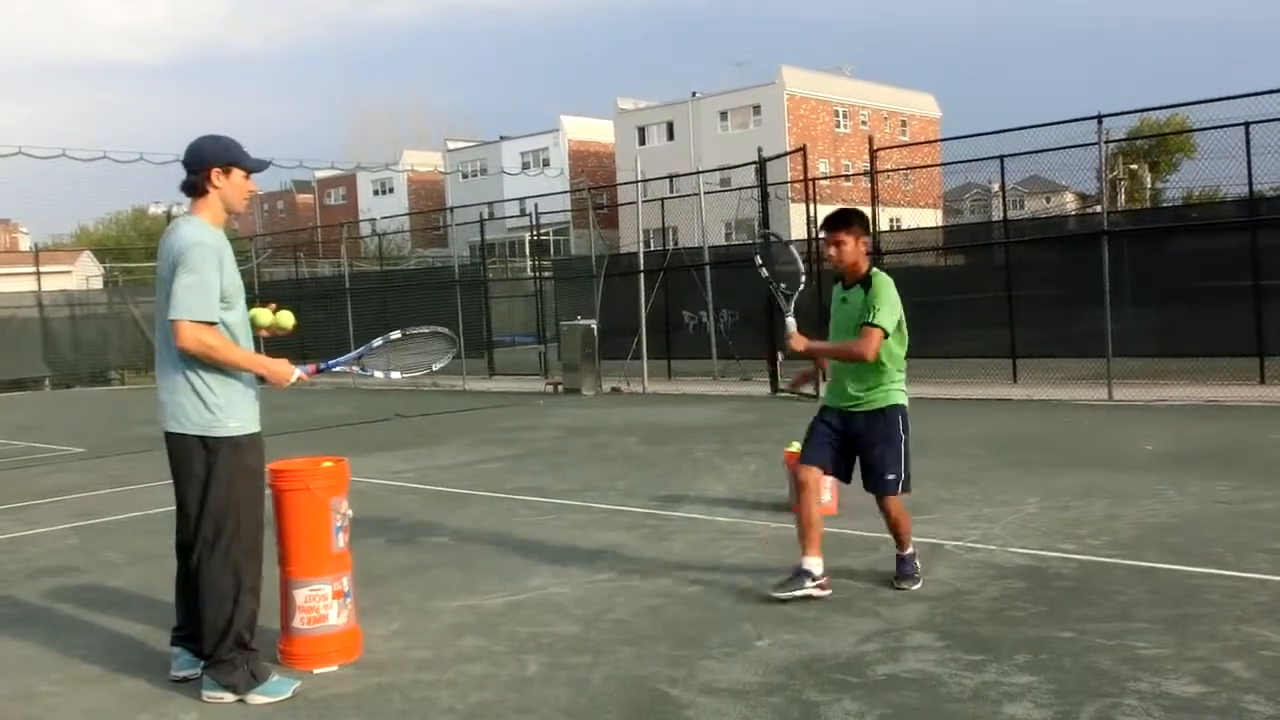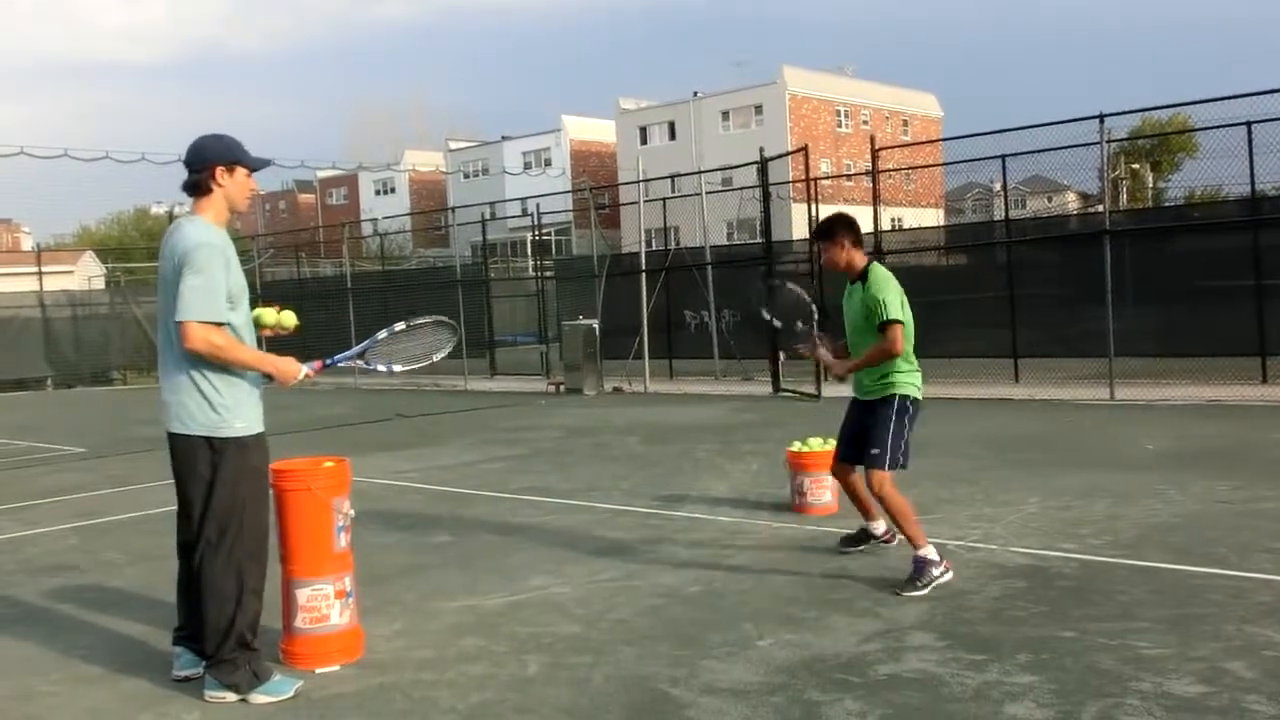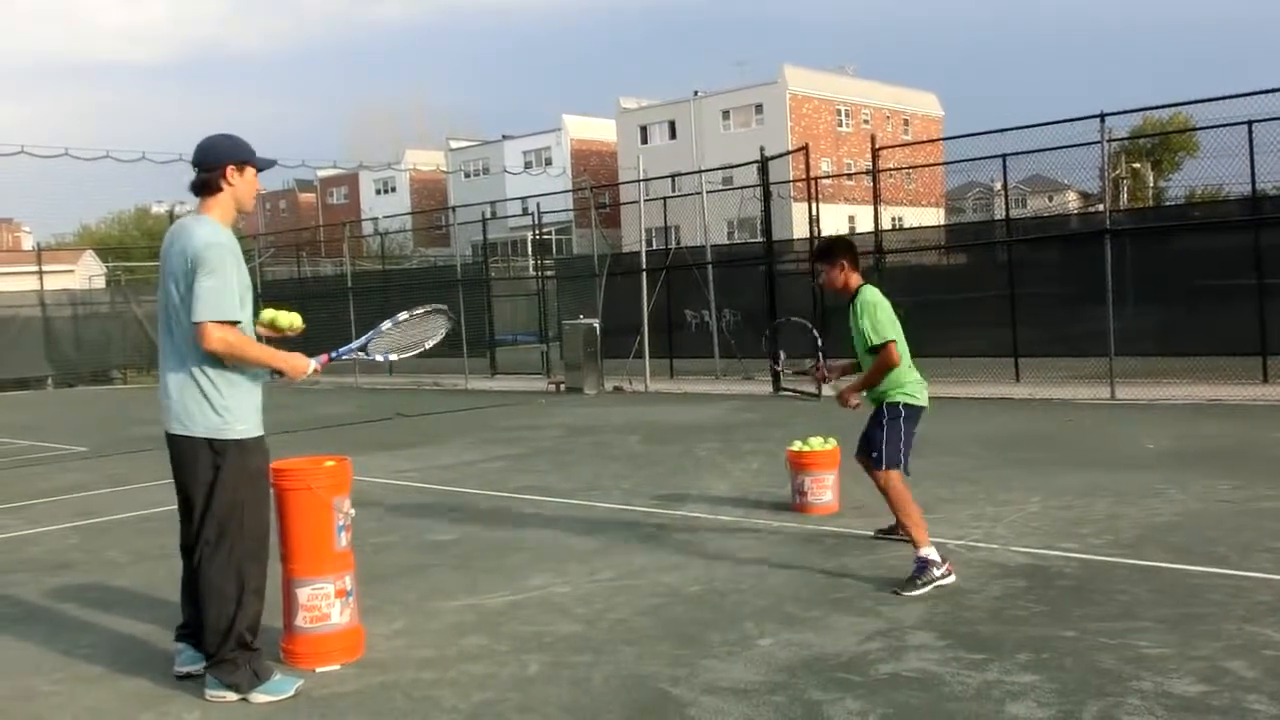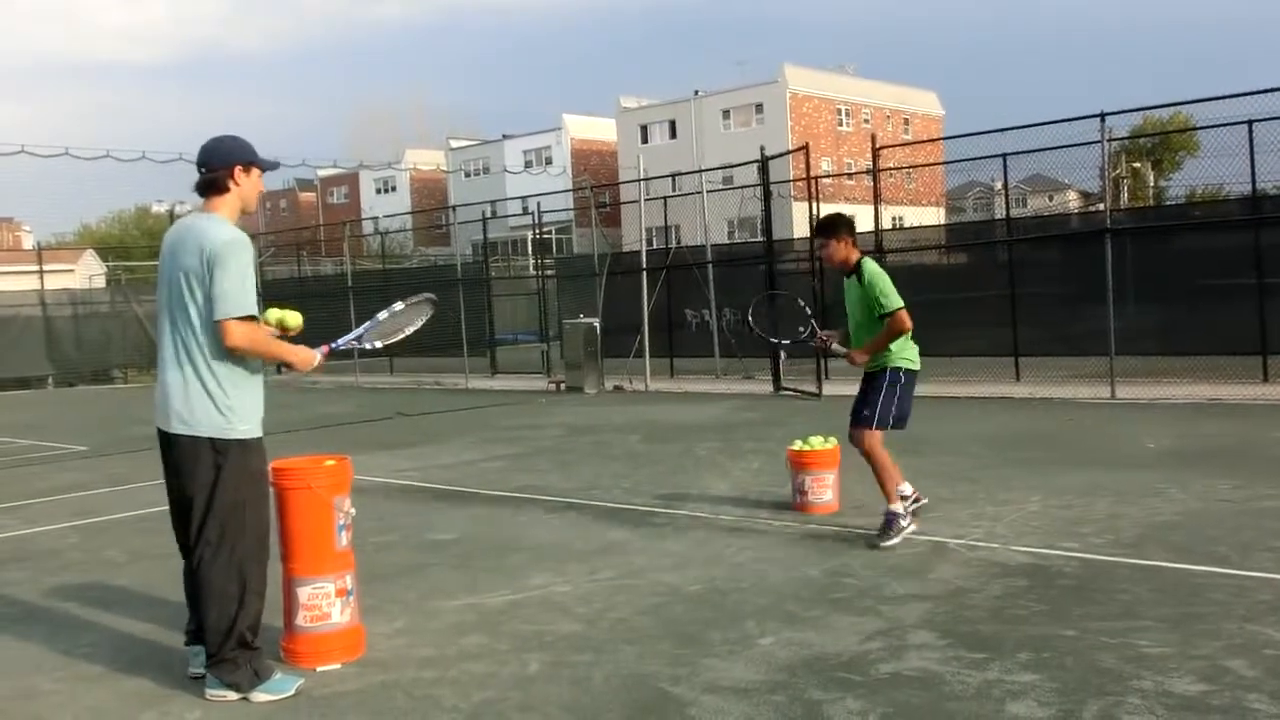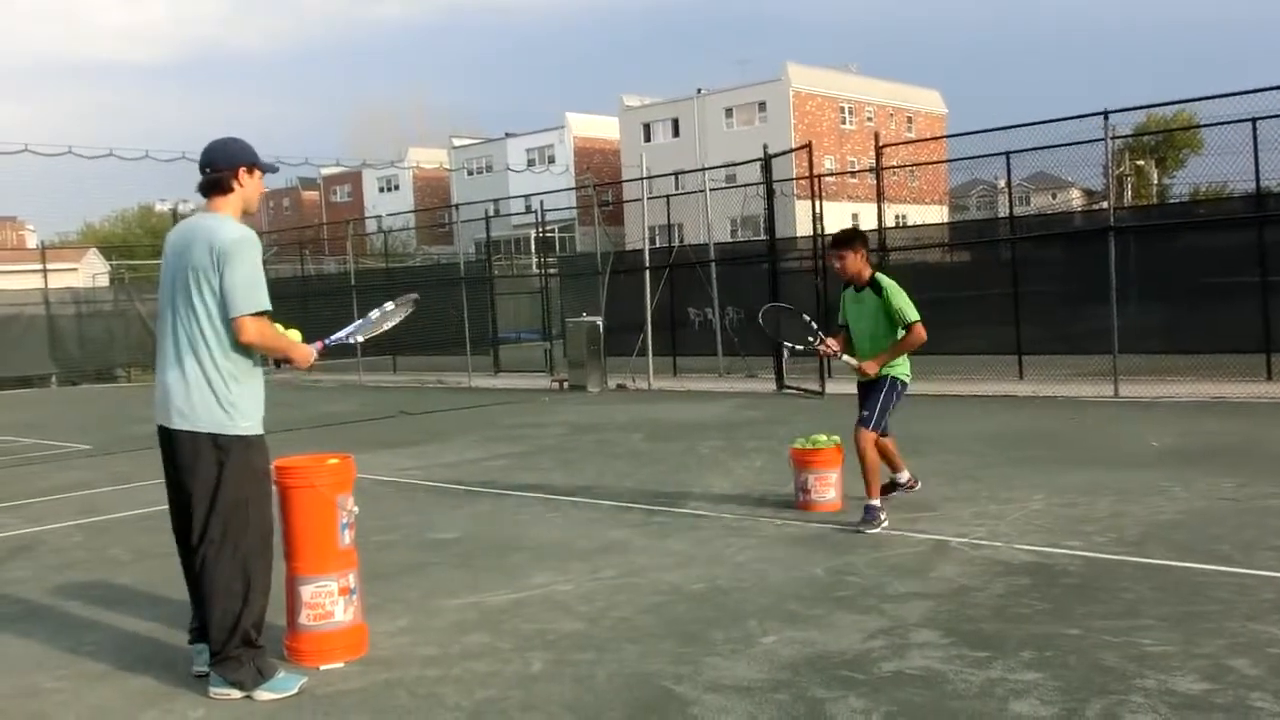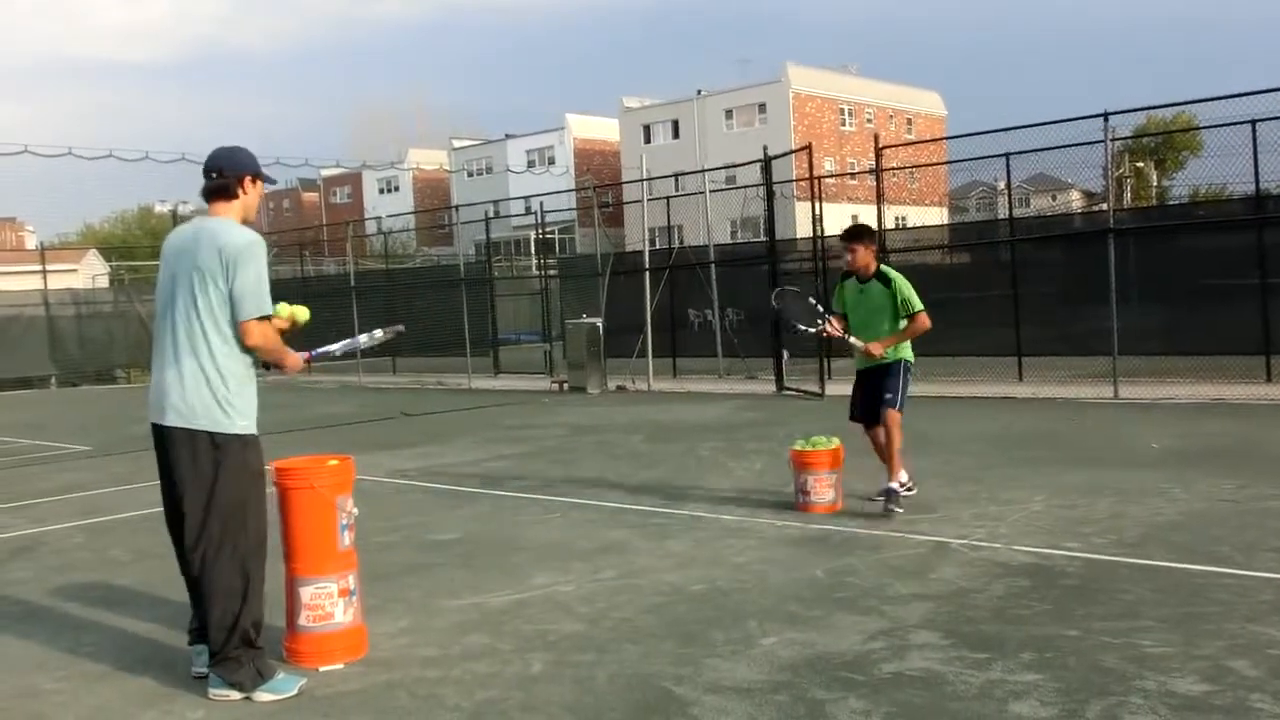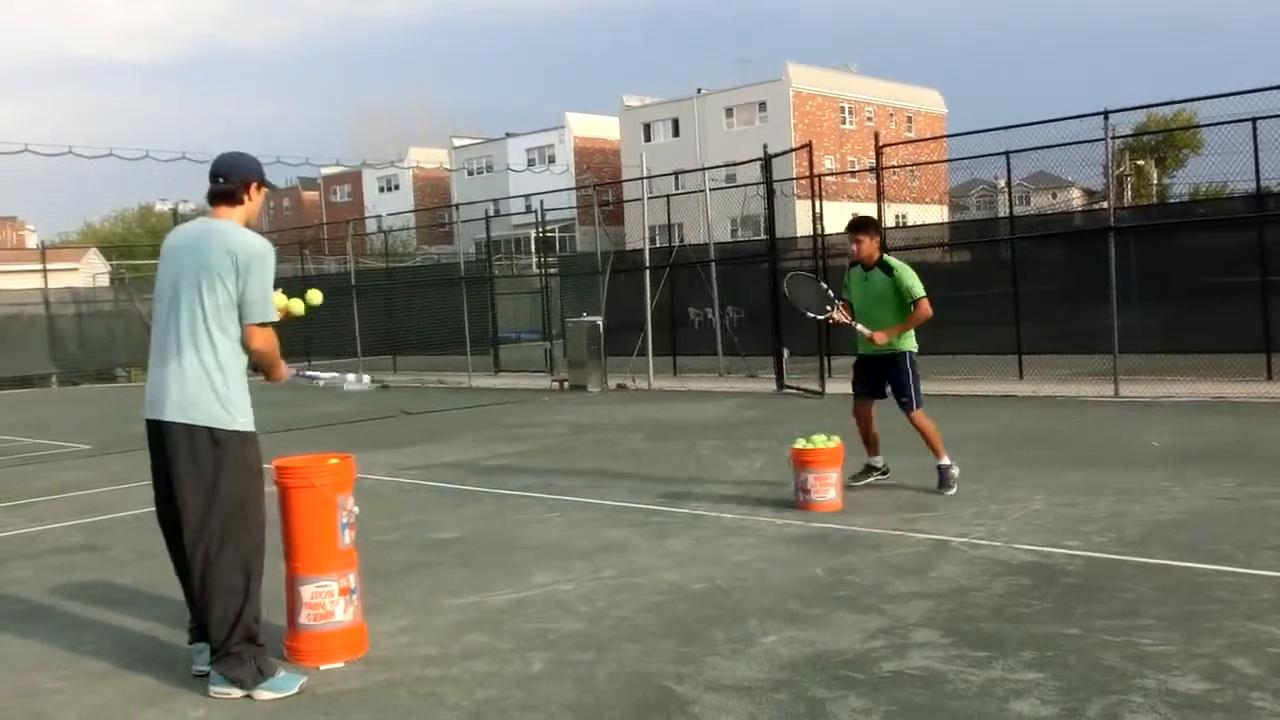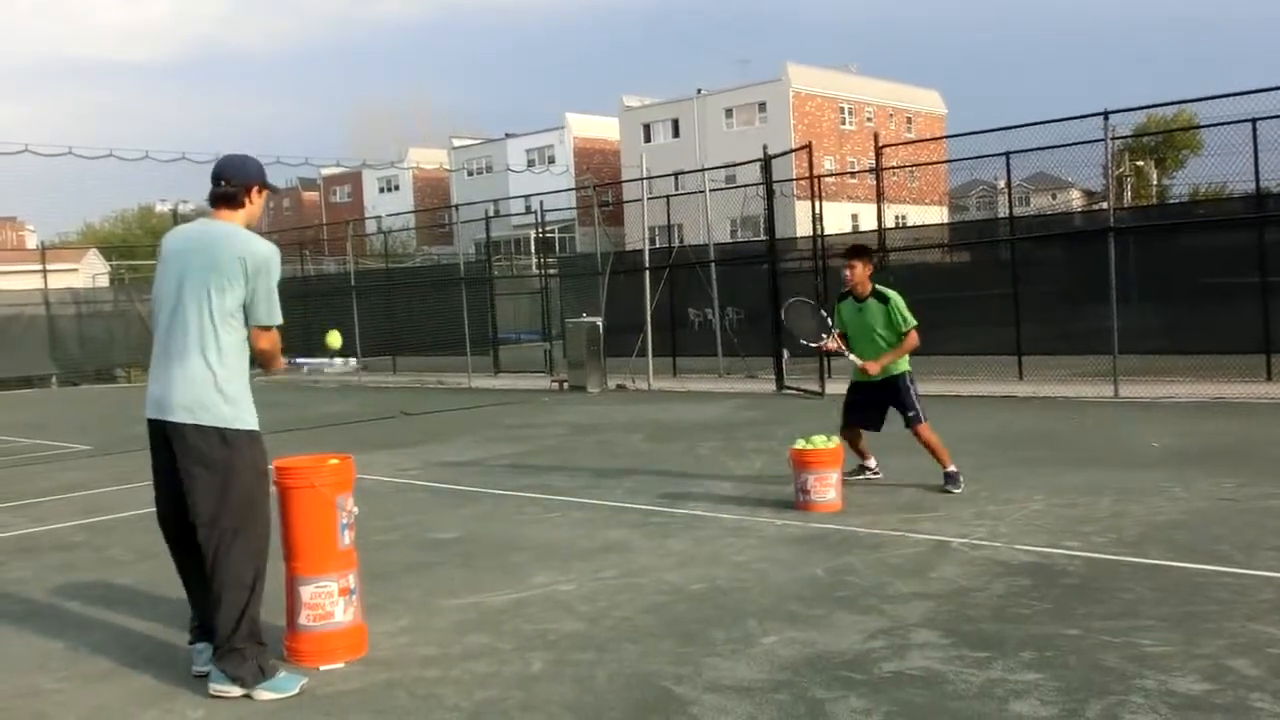
dt=0.2s
person 1, frame 1
left shoulder: (188, 235)
right shoulder: (200, 242)
right elbow: (189, 334)
left wrist: (248, 322)
right wrist: (264, 366)
left hip: (196, 419)
right hip: (219, 423)
left knee: (202, 538)
right knee: (232, 544)
left ankle: (191, 646)
right ankle: (230, 669)
person 1, frame 2
left shoulder: (184, 234)
right shoulder: (205, 243)
right elbow: (198, 336)
left wrist: (251, 322)
right wrist: (270, 363)
left hip: (194, 418)
right hip: (222, 423)
left knee: (203, 539)
right knee: (236, 544)
left ankle: (193, 646)
right ankle: (232, 670)
person 1, frame 3
left shoulder: (181, 233)
right shoulder: (216, 243)
right elbow: (214, 338)
left wrist: (254, 328)
right wrist: (280, 359)
left hip: (187, 416)
right hip: (221, 423)
left knee: (204, 538)
right knee: (236, 543)
left ankle: (194, 644)
right ankle: (232, 669)
person 1, frame 4
left shoulder: (179, 233)
right shoulder: (228, 240)
right elbow: (235, 334)
left wrist: (264, 332)
right wrist: (291, 353)
left hip: (179, 415)
right hip: (220, 422)
left knee: (200, 537)
right knee: (235, 543)
left ankle: (204, 644)
right ankle: (232, 668)
person 1, frame 5
left shoulder: (179, 236)
right shoulder: (237, 238)
right elbow: (248, 331)
left wrist: (271, 342)
right wrist: (293, 350)
left hip: (177, 412)
right hip: (221, 418)
left knee: (200, 536)
right knee: (238, 541)
left ankle: (208, 642)
right ankle: (236, 667)
person 1, frame 6
left shoulder: (177, 240)
right shoulder: (242, 242)
right elbow: (253, 335)
left wrist: (268, 321)
right wrist: (286, 357)
left hip: (170, 410)
right hip: (216, 416)
left knee: (196, 535)
right knee: (233, 540)
left ankle: (207, 642)
right ankle: (235, 667)
person 1, frame 7
left shoulder: (177, 239)
right shoulder: (251, 247)
right elbow: (257, 339)
left wrist: (263, 306)
right wrist: (275, 368)
left hip: (164, 407)
right hip: (214, 413)
left knee: (189, 531)
right knee: (232, 538)
left ankle: (207, 641)
right ankle: (235, 664)
person 1, frame 8
left shoulder: (174, 240)
right shoulder: (257, 251)
right elbow: (263, 340)
right wrist: (275, 361)
left hip: (164, 407)
right hip: (218, 412)
left knee: (188, 531)
right knee: (240, 534)
left ankle: (207, 640)
right ankle: (236, 663)
person 2, frame 1
left shoulder: (881, 289)
right shoulder: (839, 287)
left elbow: (864, 350)
left wrist: (807, 346)
right wrist: (815, 366)
left hip: (882, 405)
right hip: (838, 405)
left knee: (888, 498)
right knee: (807, 478)
left ankle: (907, 555)
right ankle: (811, 571)
person 2, frame 2
left shoulder: (877, 282)
right shoulder: (855, 285)
left elbow: (892, 344)
left wrist: (845, 367)
right wrist: (832, 351)
left hip: (895, 391)
right hip: (867, 393)
left knee: (876, 479)
right knee: (842, 469)
left ankle: (930, 561)
right ankle: (876, 528)
person 2, frame 3
left shoulder: (867, 302)
right shoulder: (863, 300)
left elbow: (891, 357)
left wrist: (856, 389)
right wrist: (841, 370)
left hip: (899, 399)
right hip: (890, 400)
left knee: (889, 477)
right knee: (867, 460)
left ankle: (931, 563)
right ankle: (906, 522)
person 2, frame 4
left shoulder: (871, 275)
right shoulder: (849, 276)
left elbow: (903, 322)
left wrist: (866, 352)
right wrist: (837, 336)
left hip: (895, 365)
right hip: (876, 367)
left knee: (867, 438)
right knee: (860, 437)
left ankle: (897, 513)
right ankle: (906, 495)
person 2, frame 5
left shoulder: (887, 290)
right shoulder: (846, 291)
left elbow: (918, 334)
left wrist: (878, 362)
right wrist: (837, 344)
left hip: (890, 374)
right hip: (867, 376)
left knee: (863, 435)
right knee: (875, 435)
left ankle: (874, 508)
right ankle: (904, 478)
person 2, frame 6
left shoulder: (894, 281)
right shoulder: (845, 282)
left elbow: (923, 322)
right elbow: (843, 318)
left wrist: (884, 345)
right wrist: (835, 327)
left hip: (894, 360)
right hip: (865, 364)
left knee: (890, 418)
right knee: (870, 427)
left ankle: (893, 488)
right ankle: (900, 480)
person 2, frame 7
left shoulder: (897, 271)
right shoulder: (852, 271)
left elbow: (924, 310)
right elbow: (849, 305)
left wrist: (887, 334)
right wrist: (842, 314)
left hip: (899, 351)
right hip: (869, 352)
left knee: (914, 415)
right knee: (861, 409)
left ankle: (945, 465)
right ankle: (877, 464)
person 2, frame 8
left shoulder: (889, 299)
right shoulder: (842, 302)
left elbow: (912, 340)
right elbow: (844, 337)
left wrist: (880, 364)
right wrist: (834, 344)
left hip: (894, 374)
right hip: (862, 378)
left knee: (919, 427)
right knee: (848, 431)
left ankle: (951, 471)
right ankle: (870, 465)
